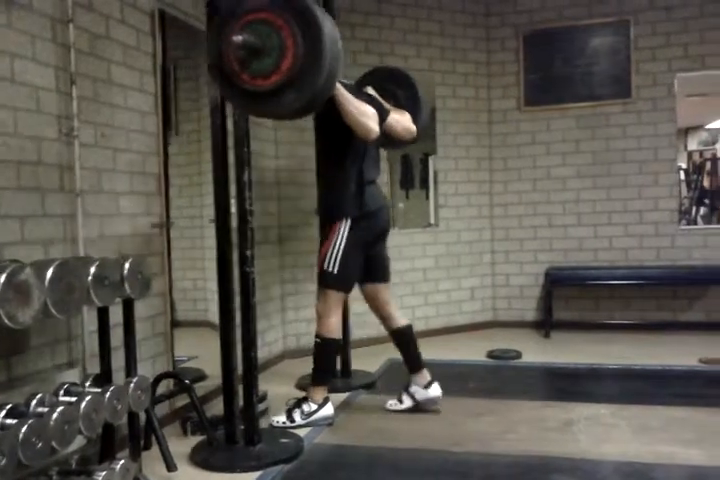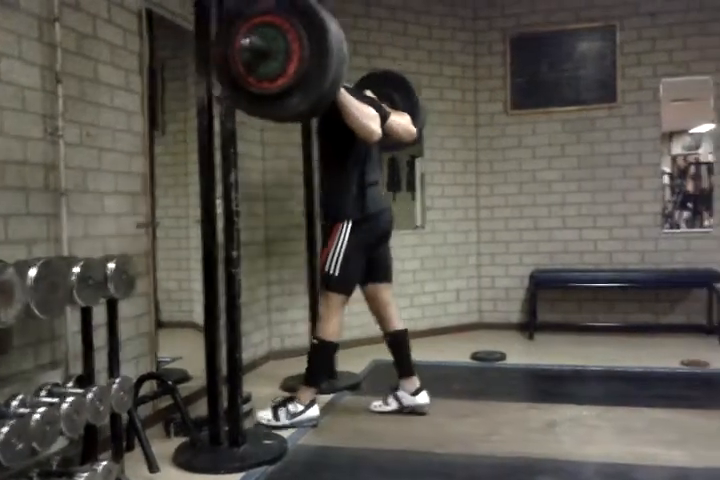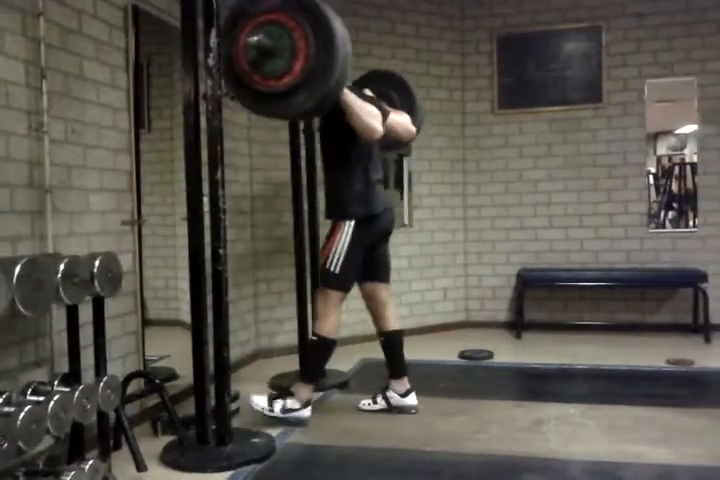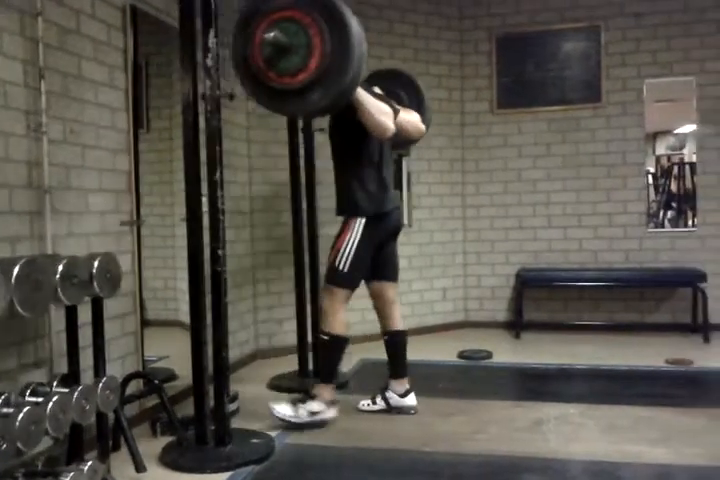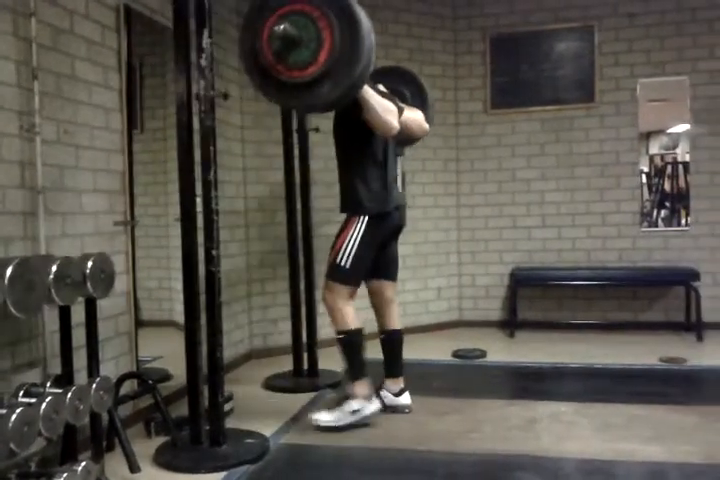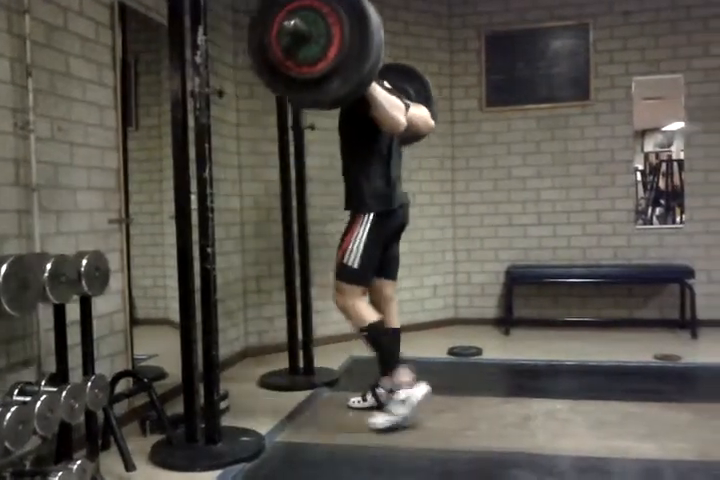
dt=0.1s
person 1, frame 1
left shoulder: (338, 96)
right shoulder: (357, 95)
left elbow: (369, 129)
right elbow: (408, 129)
left wrist: (332, 86)
right wrist: (379, 100)
left hip: (351, 213)
right hip: (371, 209)
left knee: (329, 303)
right knee: (380, 299)
left ankle: (317, 401)
right ankle: (422, 382)
person 1, frame 2
left shoulder: (338, 102)
right shoulder: (358, 98)
left elbow: (371, 131)
right elbow: (408, 131)
left wrist: (337, 90)
right wrist: (380, 105)
left hip: (354, 216)
right hip: (375, 212)
left knee: (330, 306)
right knee: (381, 301)
left ankle: (303, 402)
right ankle: (411, 389)
person 1, frame 3
left shoulder: (342, 99)
right shoulder: (358, 97)
left elbow: (373, 130)
right elbow: (408, 130)
left wrist: (339, 90)
right wrist: (379, 103)
left hip: (357, 215)
right hip: (376, 211)
left knee: (328, 303)
right knee: (379, 301)
left ankle: (300, 398)
right ankle: (400, 389)
person 1, frame 4
left shoulder: (356, 97)
right shoulder: (369, 96)
left elbow: (384, 128)
right elbow: (416, 128)
left wrist: (351, 88)
right wrist: (386, 101)
left hip: (366, 213)
right hip: (385, 210)
left knee: (333, 299)
right knee: (386, 300)
left ankle: (322, 398)
right ankle: (400, 390)
person 1, frame 5
left shoulder: (356, 96)
right shoulder: (374, 93)
left elbow: (389, 125)
right elbow: (421, 125)
left wrist: (357, 85)
right wrist: (389, 97)
left hip: (370, 210)
right hip: (388, 208)
left knee: (336, 295)
right knee: (384, 299)
left ankle: (359, 395)
right ankle: (394, 389)
person 1, frame 6
left shoulder: (364, 91)
right shoulder: (379, 90)
left elbow: (398, 123)
right elbow: (425, 123)
left hip: (376, 208)
right hip: (389, 205)
left knee: (348, 295)
right knee: (381, 296)
left ankle: (403, 382)
right ankle: (391, 383)
